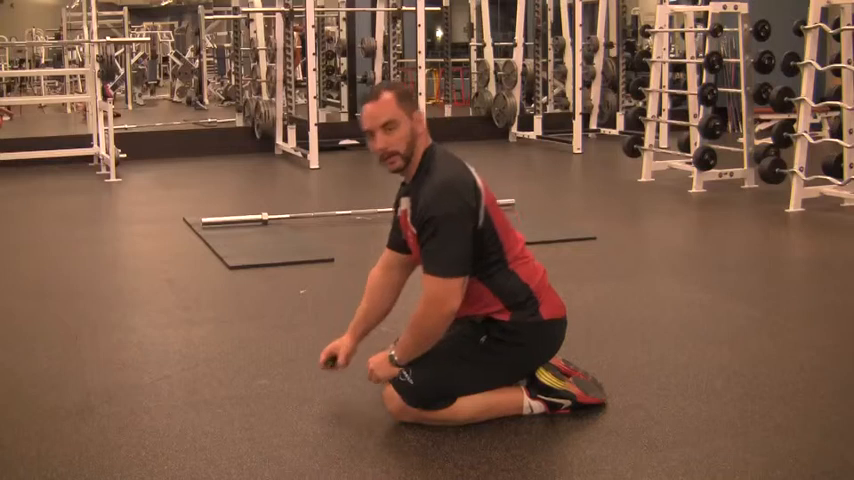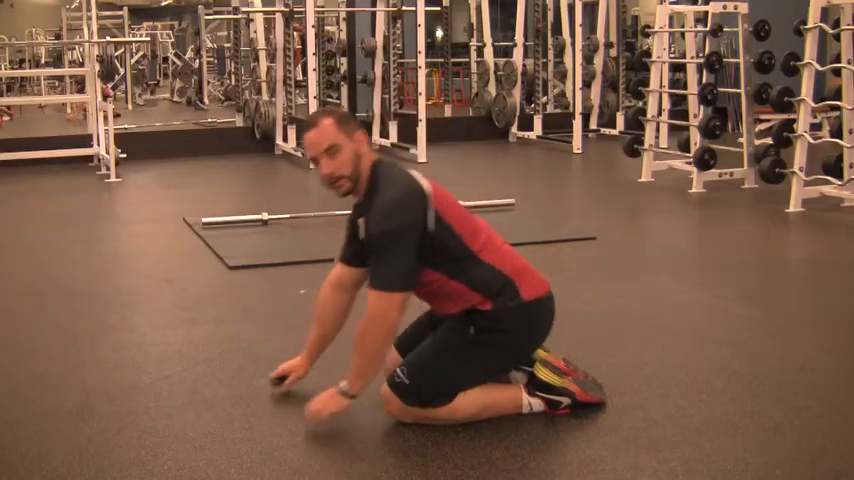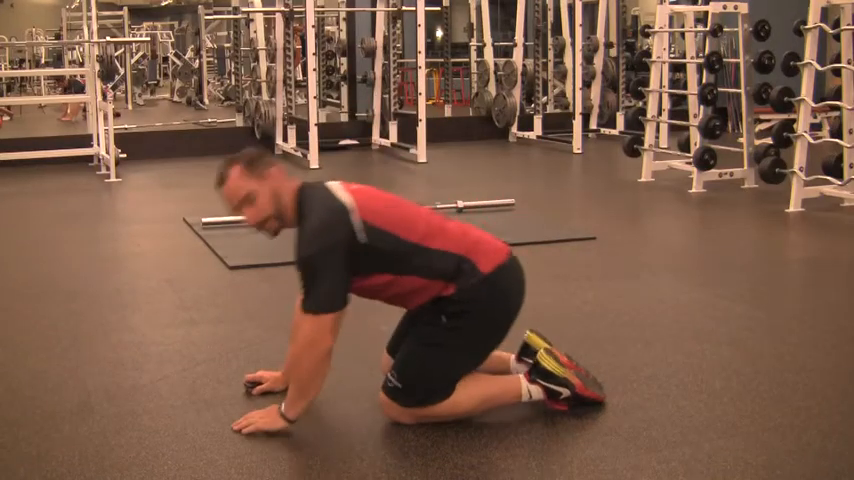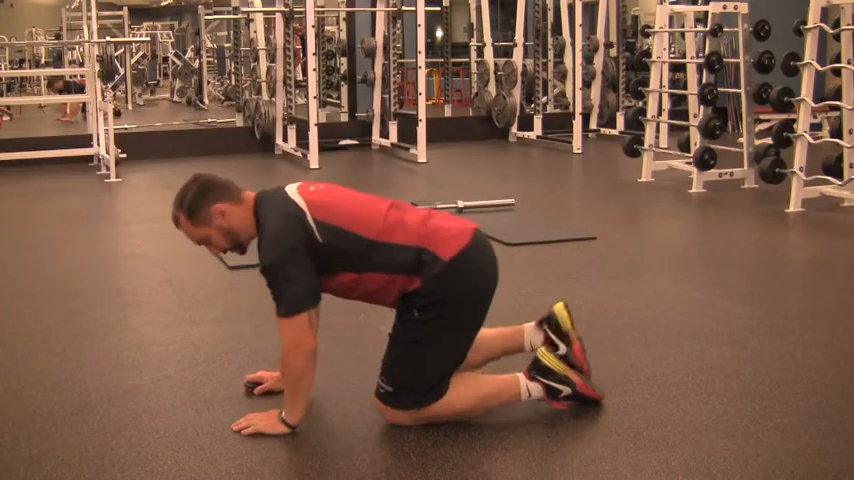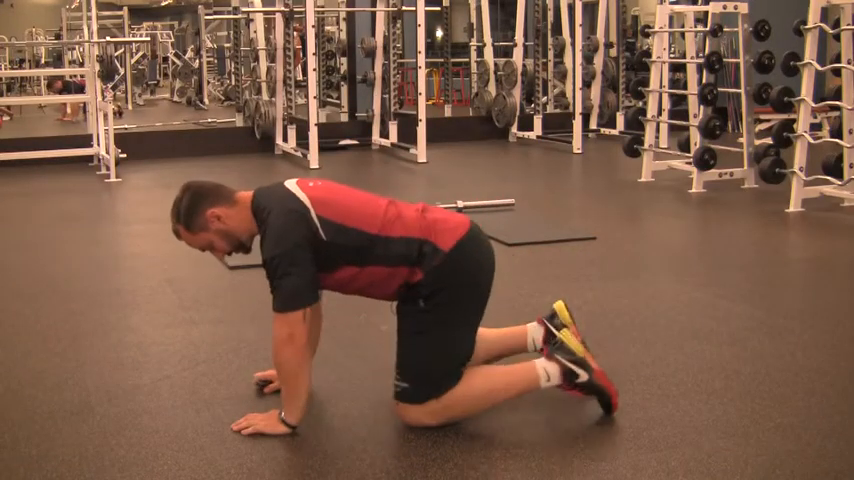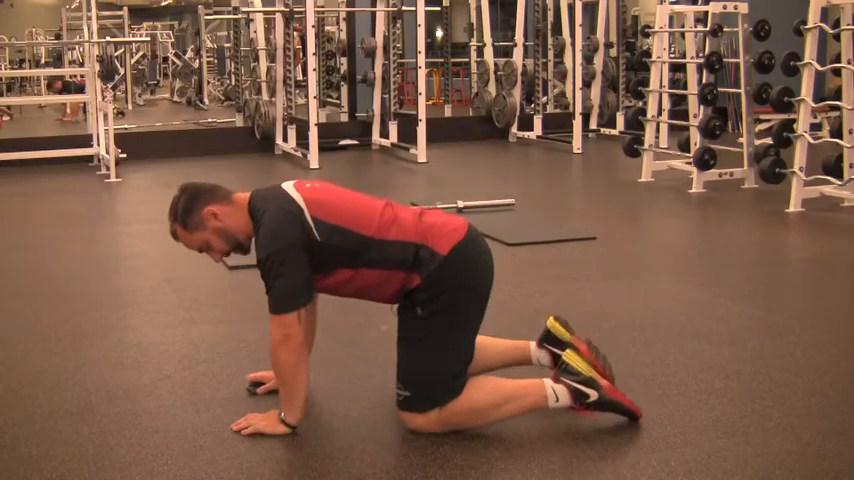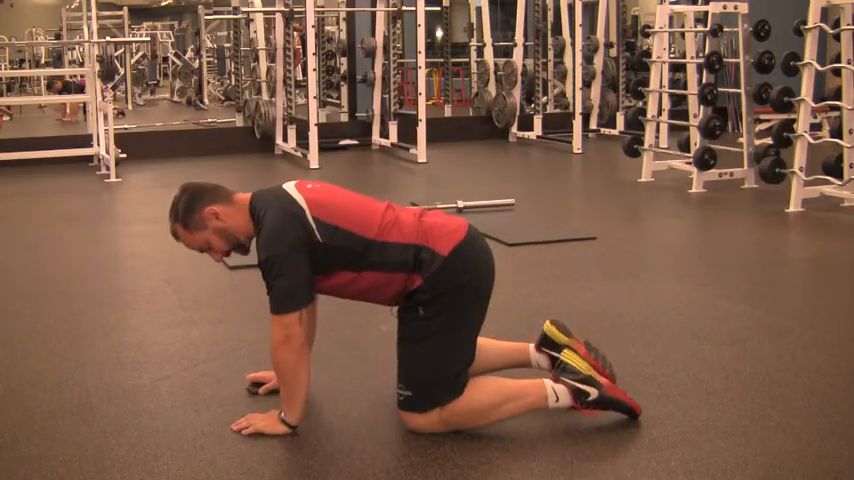
dt=0.4s
person 1, frame 1
left shoulder: (443, 190)
right shoulder: (414, 187)
left elbow: (442, 304)
right elbow: (391, 269)
left wrist: (395, 359)
right wrist: (352, 336)
left hip: (520, 324)
right hip: (494, 311)
left knee: (402, 399)
right knee: (408, 361)
left ankle: (538, 393)
right ankle: (521, 367)
person 1, frame 2
left shoulder: (393, 205)
right shoulder: (370, 203)
left elbow: (382, 319)
right elbow: (340, 286)
left wrist: (346, 391)
right wrist: (306, 359)
left hip: (511, 310)
right hip: (486, 302)
left knee: (401, 400)
right knee: (397, 361)
left ankle: (536, 392)
right ankle: (517, 362)
person 1, frame 3
left shoulder: (322, 228)
right shoulder: (320, 206)
left elbow: (318, 340)
right elbow: (309, 309)
left wrist: (286, 412)
right wrist: (286, 376)
left hip: (483, 288)
right hip: (480, 275)
left knee: (400, 404)
right knee: (395, 363)
left ankle: (536, 383)
right ankle: (521, 362)
person 1, frame 4
left shoulder: (279, 236)
right shoulder: (285, 205)
left elbow: (301, 341)
right elbow: (305, 314)
left wrist: (288, 417)
right wrist: (290, 375)
left hip: (450, 272)
right hip: (462, 250)
left knee: (399, 406)
right knee: (432, 356)
left ankle: (537, 381)
right ankle: (542, 334)
person 1, frame 5
left shoulder: (281, 230)
right shoulder: (280, 202)
left elbow: (291, 334)
right elbow: (309, 303)
left wrist: (288, 416)
right wrist: (295, 372)
left hip: (448, 263)
right hip: (454, 247)
left knee: (420, 405)
right knee: (436, 354)
left ankle: (556, 367)
right ankle: (544, 333)
person 1, frame 6
left shoulder: (275, 231)
right shoulder: (278, 204)
left elbow: (287, 333)
right elbow: (304, 305)
left wrist: (288, 415)
right wrist: (289, 373)
left hip: (446, 269)
right hip: (452, 250)
left knee: (422, 412)
right knee: (436, 359)
left ankle: (565, 388)
right ankle: (545, 348)
person 1, frame 7
left shoulder: (277, 232)
right shoulder: (279, 206)
left elbow: (288, 335)
right elbow: (303, 306)
left wrist: (288, 416)
right wrist: (290, 374)
left hip: (447, 270)
right hip: (453, 252)
left knee: (422, 412)
right knee: (434, 360)
left ankle: (566, 388)
right ankle: (544, 351)
